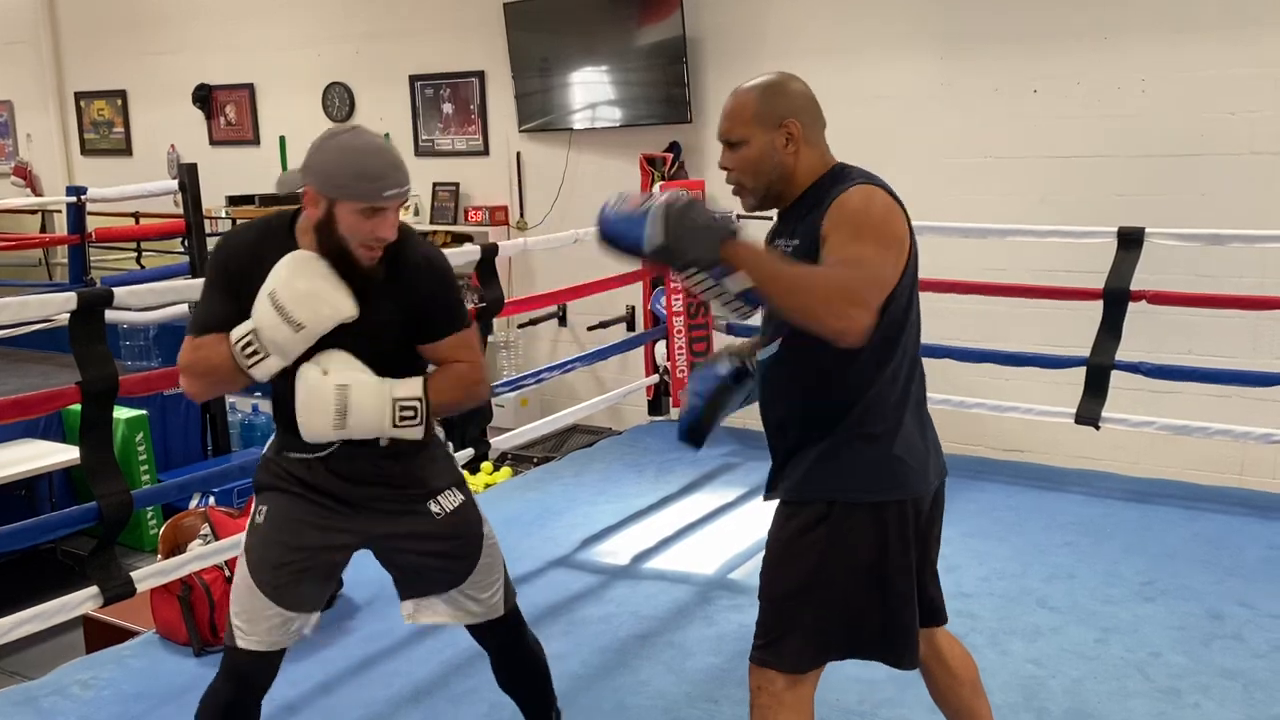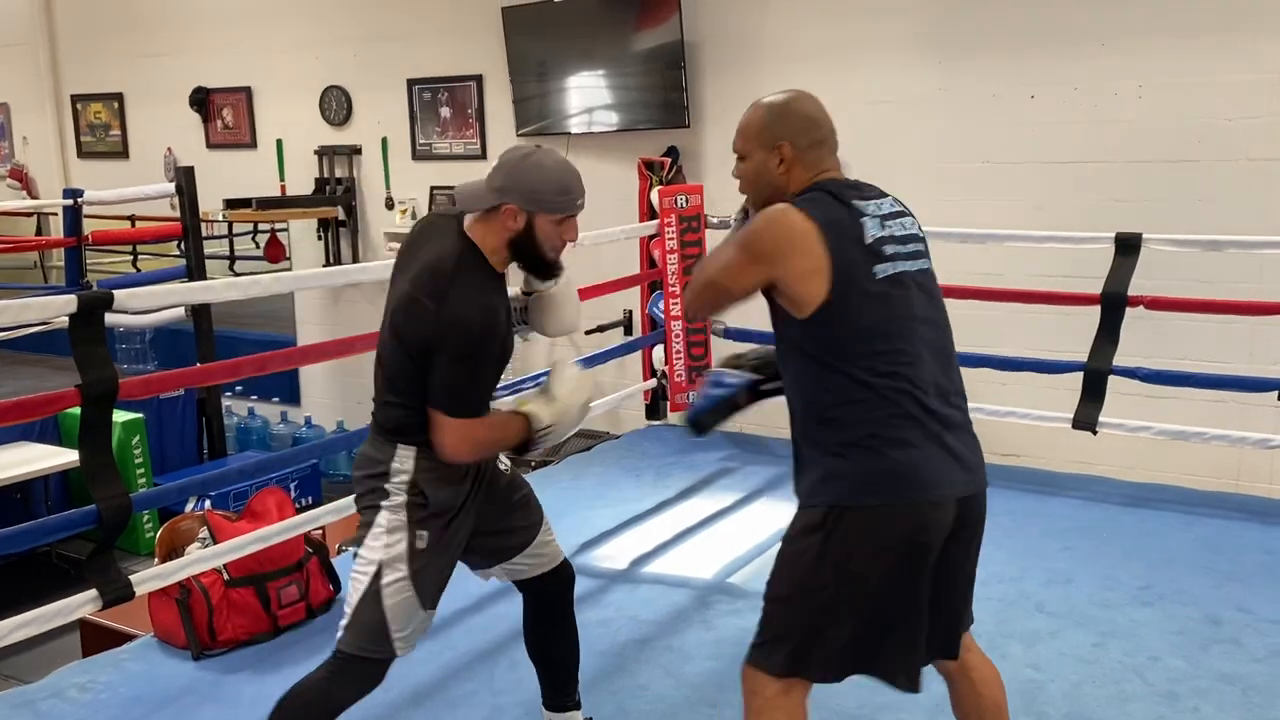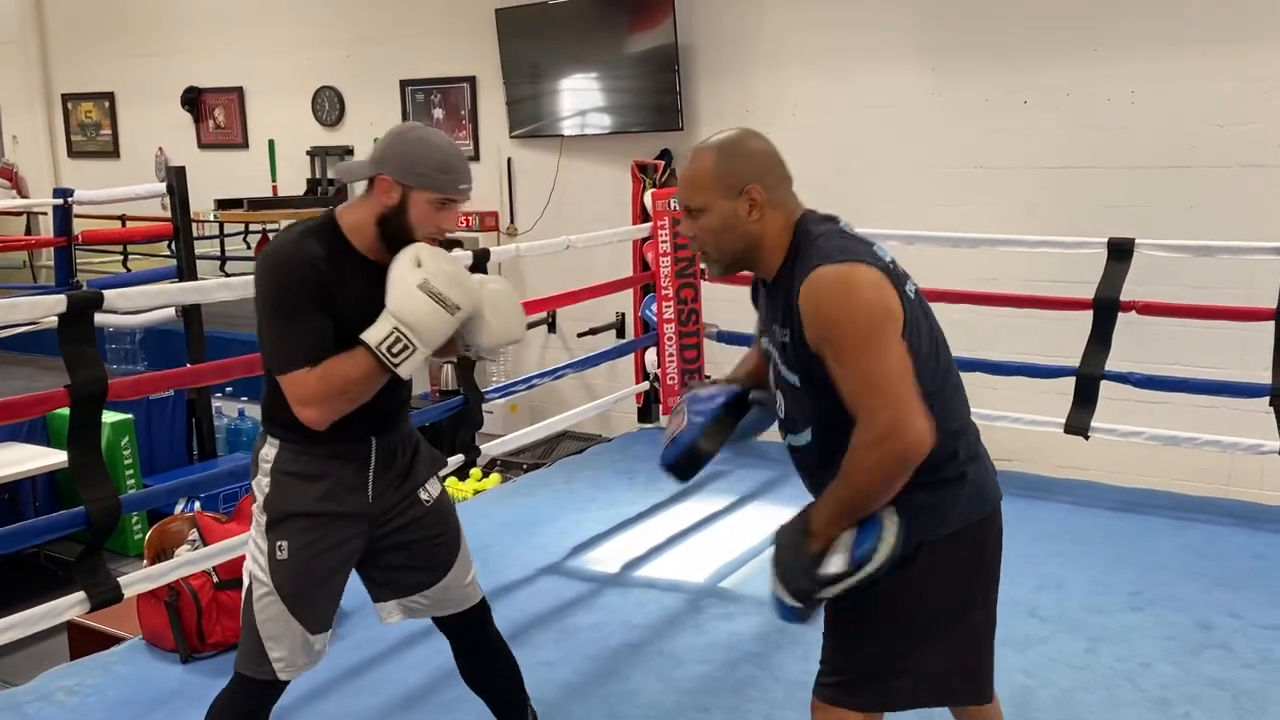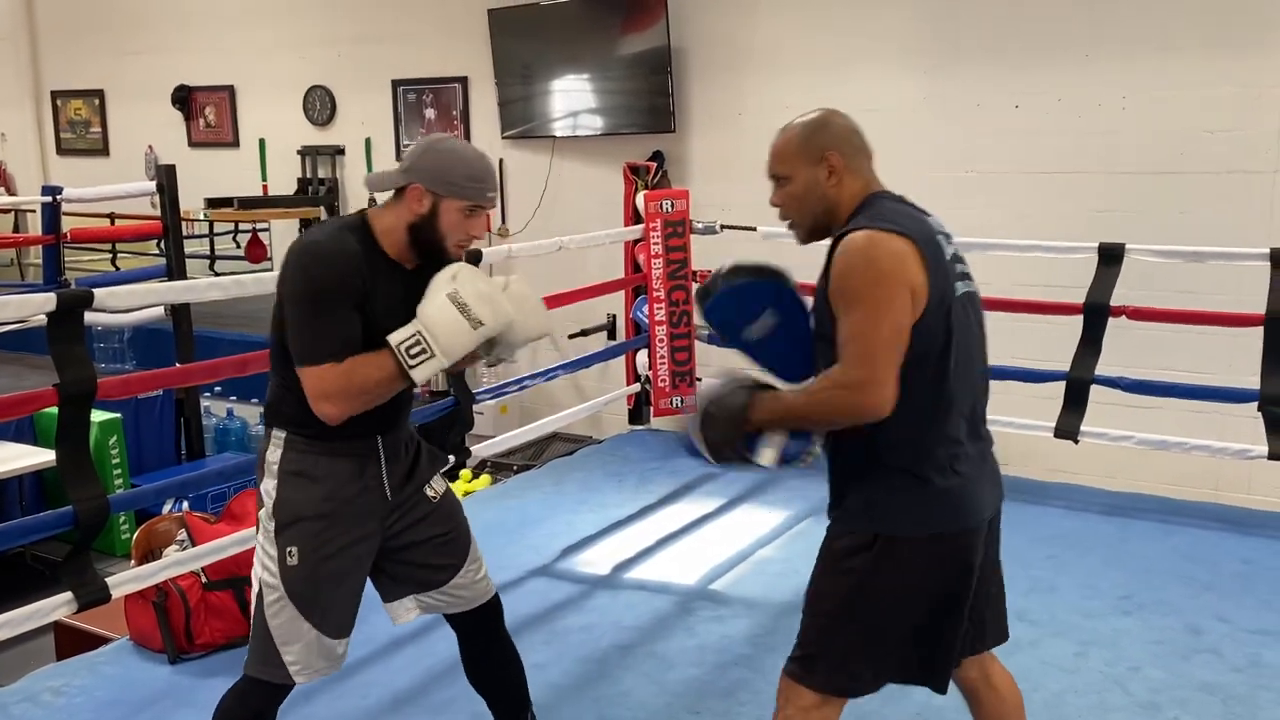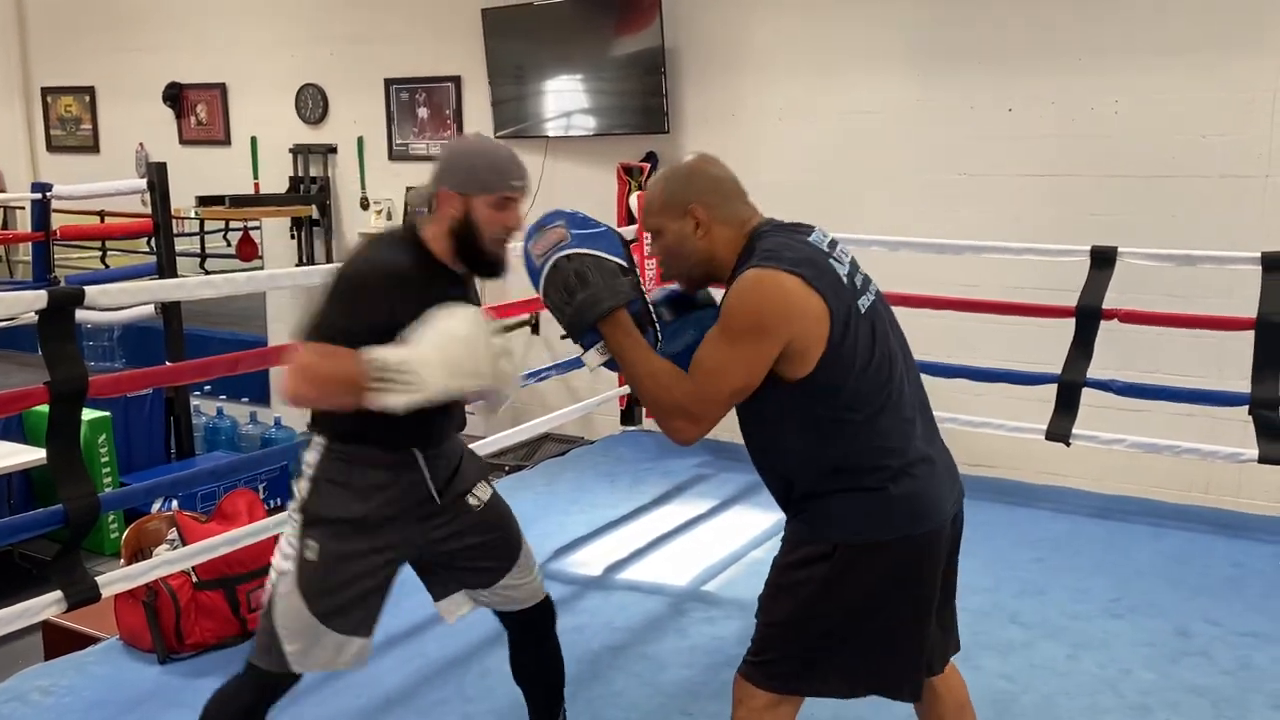
dt=0.7s
person 1, frame 1
left shoulder: (861, 206)
right shoulder: (802, 214)
left elbow: (843, 321)
right elbow: (794, 333)
left wrist: (732, 249)
right wrist: (739, 361)
left hip: (850, 481)
right hip: (898, 469)
right knee: (918, 628)
person 1, frame 2
left shoulder: (785, 227)
right shoulder: (893, 215)
left elbow: (698, 299)
left wrist: (747, 239)
right wrist: (768, 367)
left hip: (869, 491)
right hip: (955, 473)
right knee: (951, 641)
person 1, frame 3
left shoulder: (833, 283)
right shoulder: (778, 266)
left elbow: (900, 435)
right elbow: (780, 352)
left wrist: (818, 528)
right wrist: (726, 396)
left hip: (925, 516)
right hip: (939, 504)
right knee: (954, 655)
person 1, frame 4
left shoulder: (870, 248)
right shoulder: (914, 231)
left elbow: (865, 391)
left wrist: (756, 410)
left hip: (898, 512)
right hip: (962, 492)
right knee: (969, 656)
person 1, frame 5
left shoulder: (768, 288)
right shoulder: (800, 248)
left elbow: (689, 416)
left wrist: (609, 314)
left hip: (865, 520)
right hip: (923, 498)
right knee: (922, 661)
person 2, frame 1
left shoulder: (416, 262)
right shoulder: (245, 253)
left elbow: (471, 376)
right elbow: (195, 378)
left wrist: (383, 400)
right wrist: (270, 334)
left hip: (412, 471)
right hip: (306, 479)
left knee: (500, 623)
right knee: (246, 668)
person 2, frame 2
left shoulder: (441, 232)
right shoulder: (465, 308)
right elbow: (458, 443)
left wrist: (528, 307)
right wrist: (545, 417)
left hip: (447, 462)
right hip: (417, 476)
left knee: (553, 579)
right knee: (361, 663)
person 2, frame 3
left shoulder: (417, 252)
right shoulder: (297, 260)
left elbow: (437, 339)
right elbow: (313, 404)
left wrist: (478, 327)
right wrist: (403, 331)
left hip: (398, 459)
right hip: (308, 481)
left knee: (469, 616)
person 2, frame 4
left shoulder: (432, 258)
right shoulder: (326, 256)
left elbow: (447, 356)
right elbow: (331, 399)
left wrist: (497, 336)
right wrist: (428, 338)
left hip: (397, 458)
right hip: (312, 473)
left knee: (481, 615)
right knee: (274, 670)
person 2, frame 5
left shoulder: (467, 250)
right shoulder: (374, 268)
right elbow: (304, 381)
right wrist: (416, 369)
left hip: (440, 470)
right hip: (350, 483)
left knee: (531, 611)
right knee: (274, 669)
